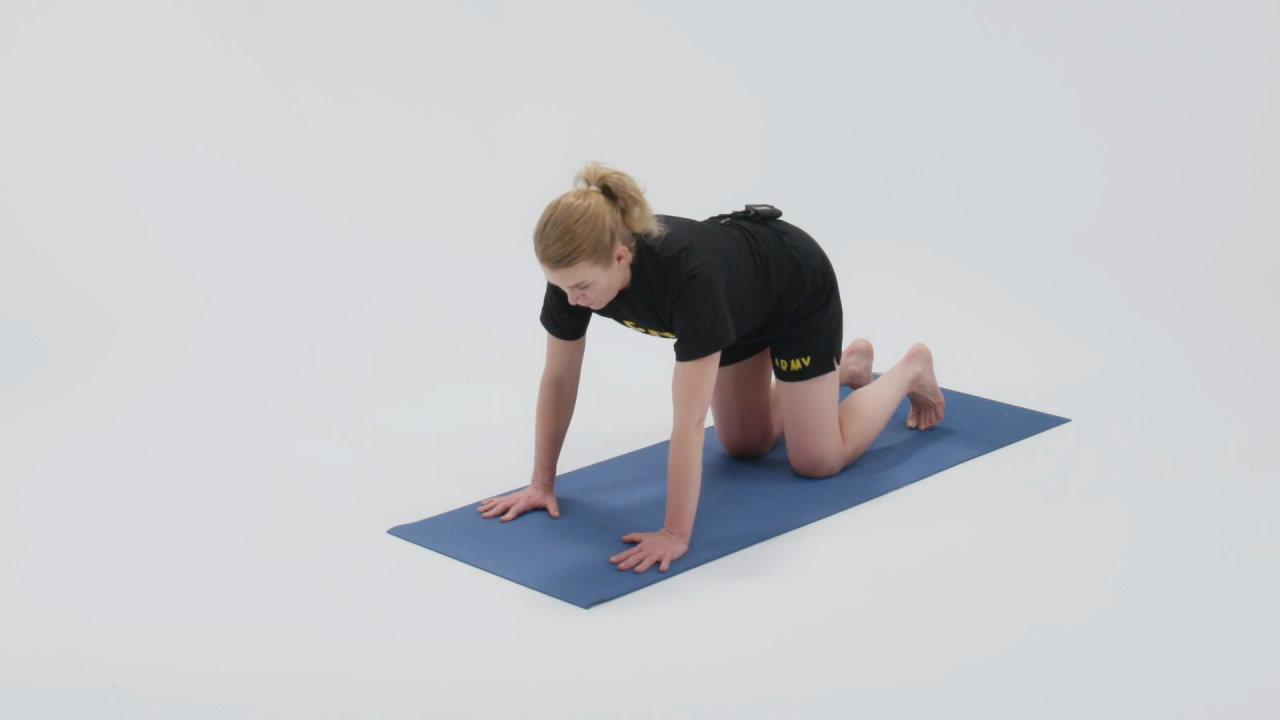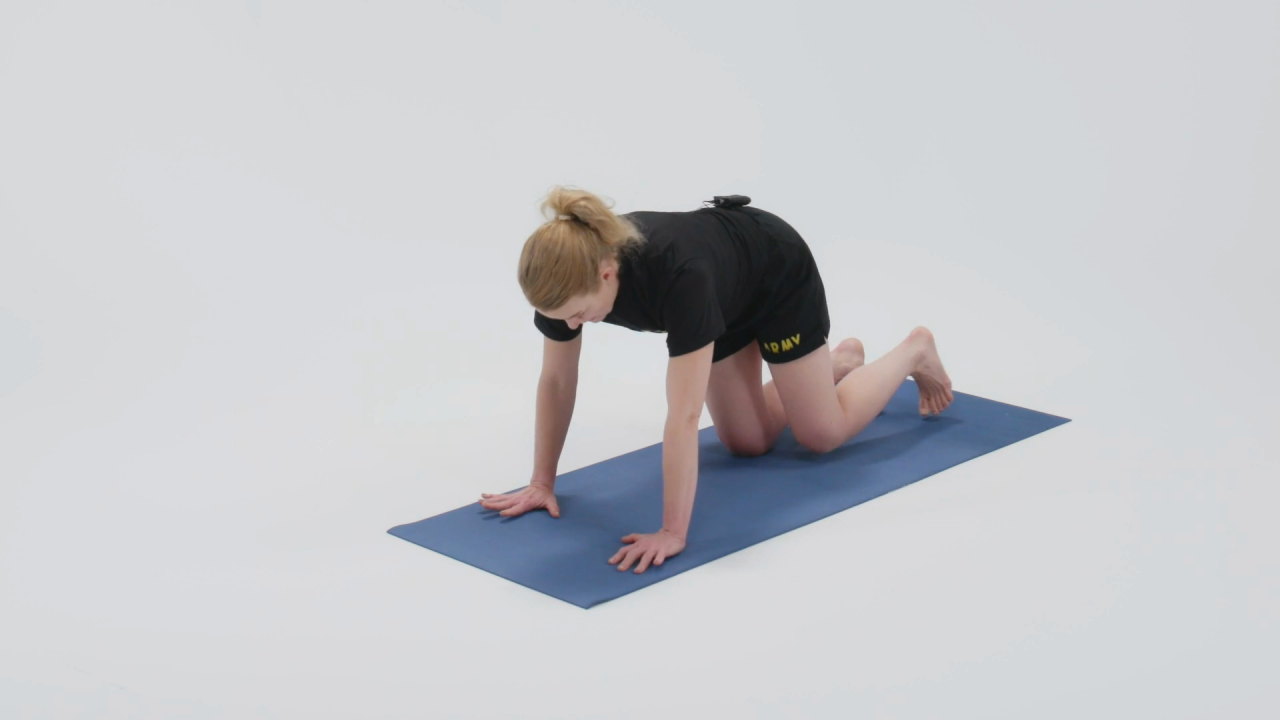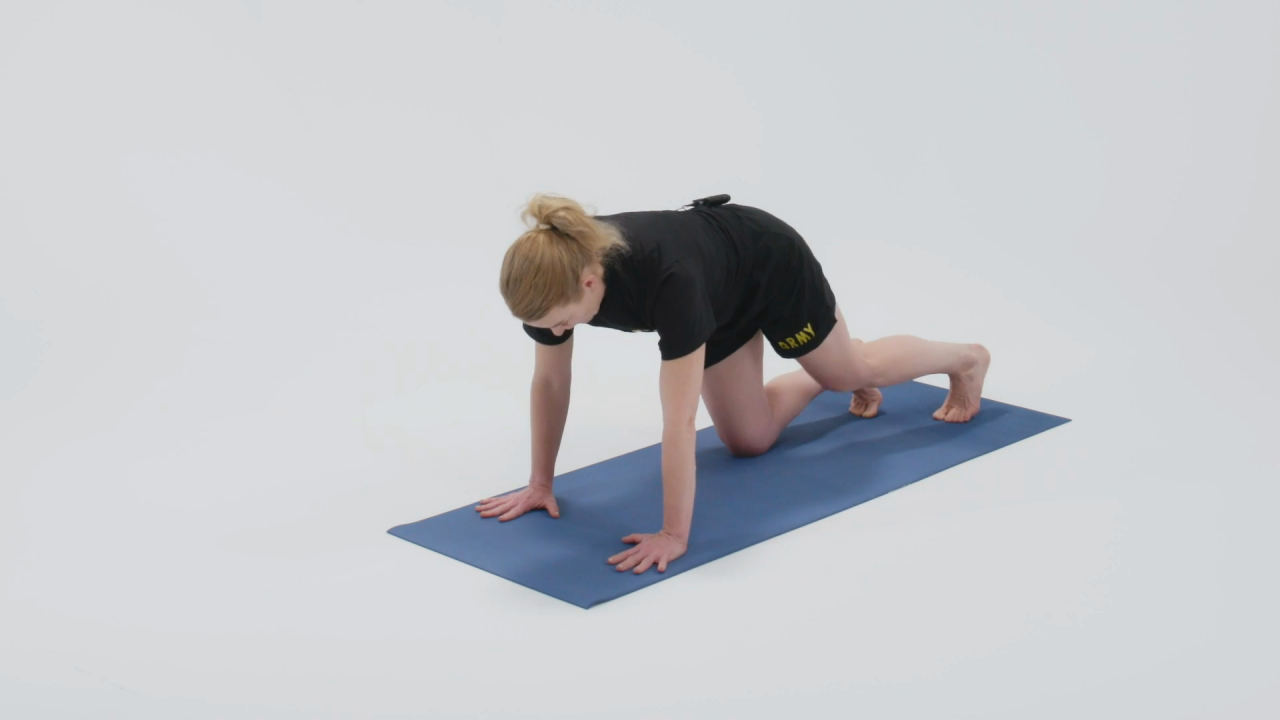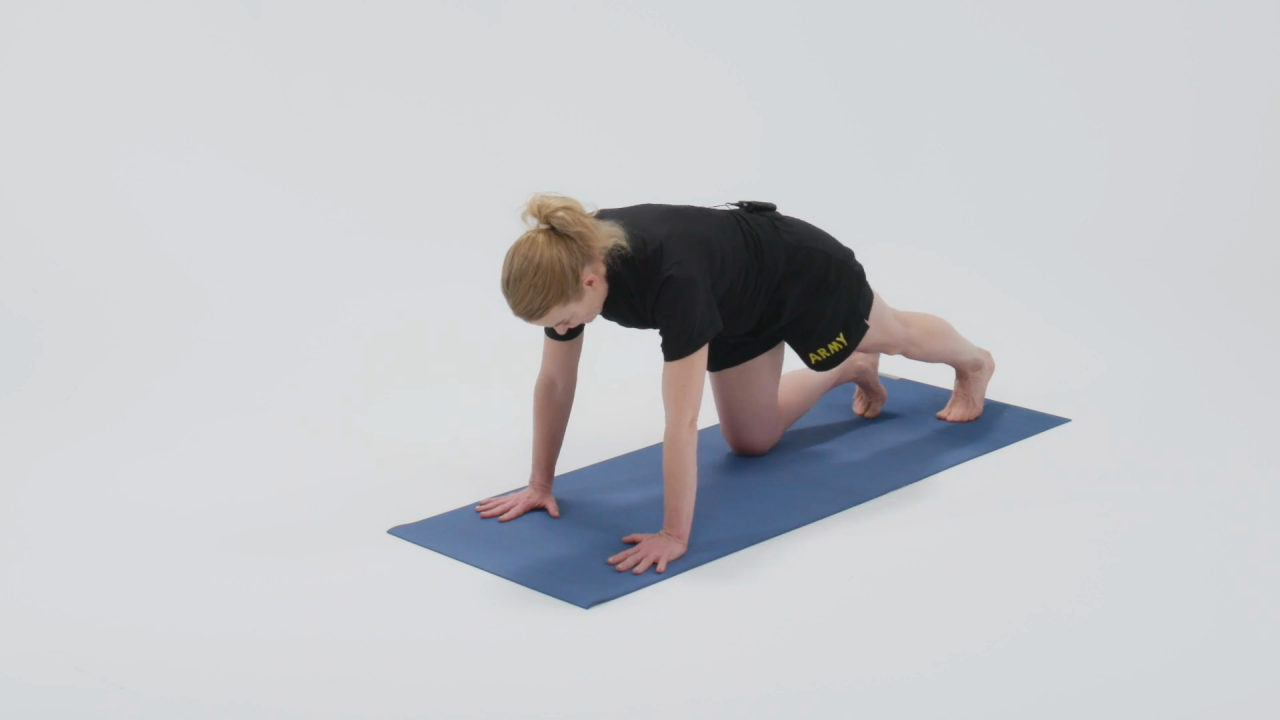
dt=0.7s
person 1, frame 1
left shoulder: (688, 276)
right shoulder: (575, 266)
left elbow: (689, 421)
right elbow: (559, 379)
left wrist: (676, 533)
right wrist: (542, 482)
left hip: (798, 291)
right hip: (743, 300)
left knee: (817, 460)
right knee: (746, 446)
left ankle: (910, 370)
right ankle: (848, 365)
person 1, frame 2
left shoulder: (678, 274)
right shoulder: (568, 271)
left elbow: (683, 415)
right elbow: (556, 381)
left wrist: (673, 532)
right wrist: (542, 482)
left hip: (779, 276)
right hip: (728, 292)
left knee: (821, 434)
right knee: (746, 443)
left ankle: (913, 352)
right ankle: (839, 362)
person 1, frame 3
left shoulder: (667, 277)
right shoulder: (555, 272)
left elbow: (680, 420)
right elbow: (549, 383)
left wrist: (674, 535)
right wrist: (540, 482)
left hip: (770, 266)
right hip: (720, 295)
left knee: (855, 367)
right knee: (749, 439)
left ankle: (966, 359)
right ankle: (831, 376)
person 1, frame 4
left shoulder: (672, 276)
right shoulder: (568, 265)
left elbow: (682, 420)
right elbow: (555, 380)
left wrist: (675, 534)
right wrist: (540, 482)
left hip: (802, 273)
right hip: (742, 301)
left knee: (894, 336)
right knee: (751, 440)
left ankle: (973, 362)
right ankle: (852, 366)
